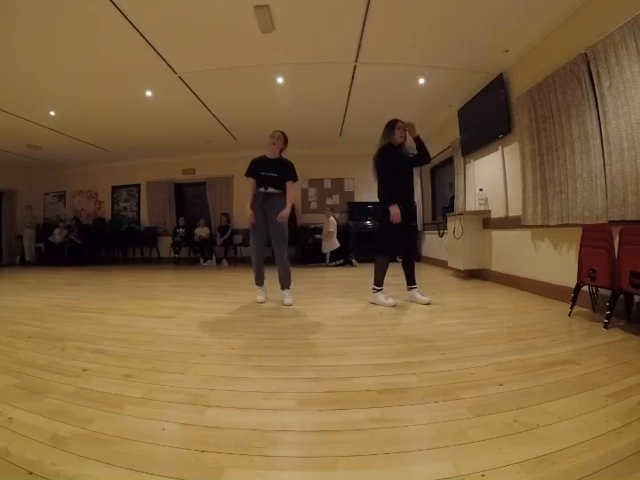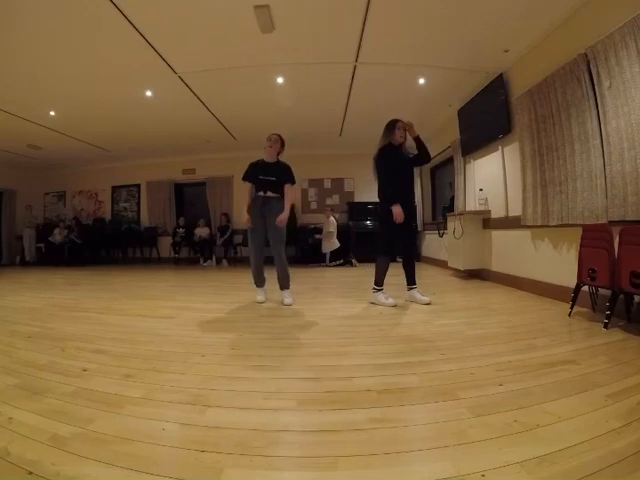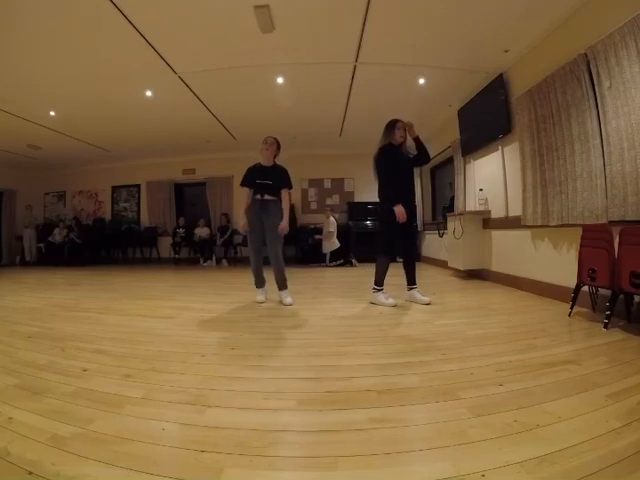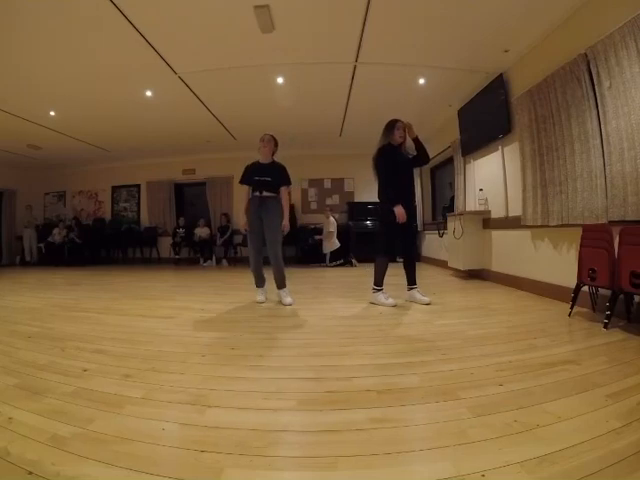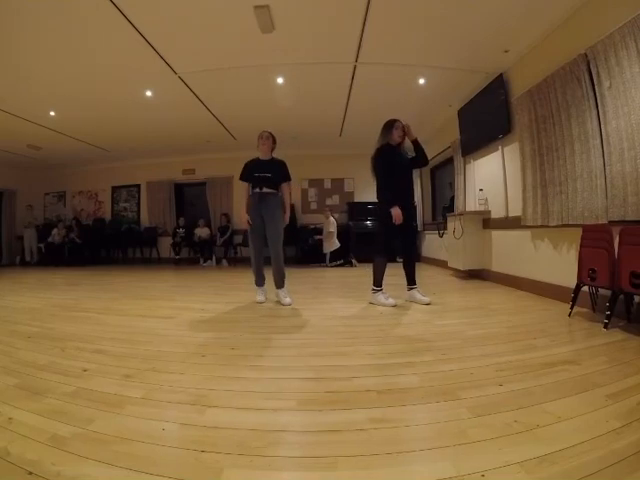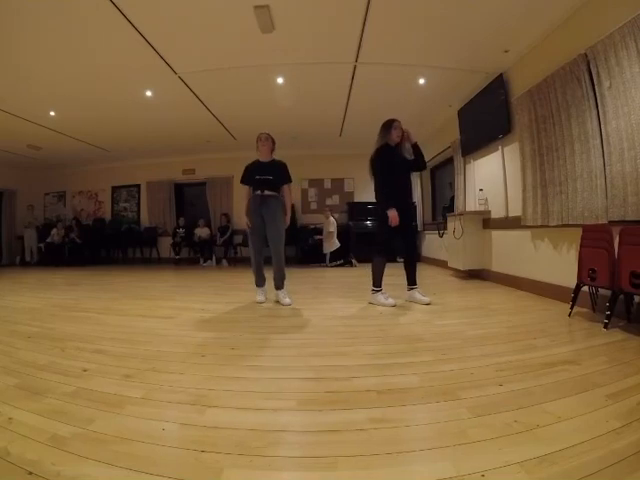
dt=0.1s
person 1, frame 1
left shoulder: (403, 155)
right shoulder: (384, 153)
left elbow: (425, 159)
right elbow: (384, 181)
left wrist: (416, 136)
right wrist: (392, 204)
left hip: (407, 206)
right hip: (391, 207)
left knee: (409, 247)
right knee: (385, 247)
left ankle: (412, 289)
right ankle: (377, 291)
person 1, frame 2
left shoulder: (403, 155)
right shoulder: (385, 152)
left elbow: (425, 158)
right elbow: (385, 181)
left wrist: (415, 135)
right wrist: (394, 204)
left hip: (408, 206)
right hip: (391, 207)
left knee: (410, 247)
right knee: (387, 247)
left ankle: (412, 289)
right ankle: (377, 291)
person 1, frame 3
left shoulder: (404, 155)
right shoulder: (385, 152)
left elbow: (425, 158)
right elbow: (385, 181)
left wrist: (415, 136)
right wrist: (395, 204)
left hip: (408, 206)
right hip: (391, 207)
left knee: (410, 248)
right knee: (387, 247)
left ankle: (412, 289)
right ankle: (377, 291)
person 1, frame 4
left shoulder: (403, 156)
right shoulder: (384, 152)
left elbow: (424, 159)
right elbow: (385, 182)
left wrist: (414, 137)
right wrist: (395, 205)
left hip: (408, 206)
right hip: (391, 207)
left knee: (410, 248)
right knee: (386, 247)
left ankle: (412, 289)
right ankle: (377, 291)
person 1, frame 5
left shoulder: (402, 156)
right shoulder: (382, 153)
left elbow: (423, 161)
right elbow: (383, 183)
left wrist: (413, 138)
right wrist: (393, 206)
left hip: (407, 206)
right hip: (390, 208)
left knee: (410, 247)
right knee: (384, 247)
left ankle: (412, 289)
right ankle: (376, 291)
person 1, frame 6
left shoulder: (401, 156)
right shoulder: (381, 154)
left elbow: (421, 165)
right elbow: (380, 184)
left wrist: (412, 142)
right wrist: (389, 208)
left hip: (405, 207)
right hip: (389, 208)
left knee: (411, 247)
right knee: (383, 247)
left ankle: (412, 289)
right ankle: (376, 292)
person 2, frame 1
left shoulder: (287, 165)
right shoulder: (256, 162)
left elbow: (290, 189)
right elbow: (251, 186)
left wrist: (287, 208)
right wrist: (248, 207)
left hip: (277, 203)
right hip: (259, 203)
left knee: (280, 247)
right knee: (257, 247)
left ankle: (286, 289)
right ankle: (260, 287)
person 2, frame 2
left shoulder: (284, 168)
right shoulder: (254, 166)
left elbow: (288, 192)
right elbow: (248, 190)
left wrist: (286, 212)
right wrist: (245, 212)
left hip: (275, 207)
right hip: (257, 207)
left knee: (278, 249)
right knee: (255, 250)
left ankle: (285, 289)
right ankle: (260, 288)
person 2, frame 3
left shoulder: (281, 171)
right shoulder: (252, 170)
left elbow: (285, 197)
right elbow: (246, 195)
left wrist: (285, 219)
right wrist: (243, 217)
left hip: (273, 210)
right hip: (255, 210)
left knee: (275, 251)
right knee: (255, 251)
left ankle: (283, 290)
right ankle: (260, 288)
person 2, frame 4
left shoulder: (279, 168)
right shoulder: (250, 168)
left elbow: (284, 194)
right elbow: (246, 193)
left wrist: (286, 217)
right wrist: (244, 215)
left hip: (273, 207)
right hip: (254, 208)
left knee: (274, 250)
right knee: (255, 251)
left ankle: (282, 289)
right ankle: (260, 288)
person 2, frame 5
left shoulder: (279, 164)
right shoulder: (250, 165)
left elbow: (285, 189)
right elbow: (246, 189)
left wrist: (287, 212)
right wrist: (245, 211)
left hip: (273, 203)
right hip: (255, 204)
left knee: (276, 246)
right knee: (256, 248)
left ankle: (281, 288)
right ankle: (260, 288)
person 2, frame 6
left shoulder: (280, 166)
right shoulder: (251, 168)
left elbow: (286, 191)
right elbow: (246, 192)
left wrist: (288, 213)
right wrist: (245, 214)
left hip: (275, 205)
right hip: (255, 206)
left knee: (277, 248)
right knee: (256, 249)
left ankle: (280, 289)
right ankle: (260, 288)
